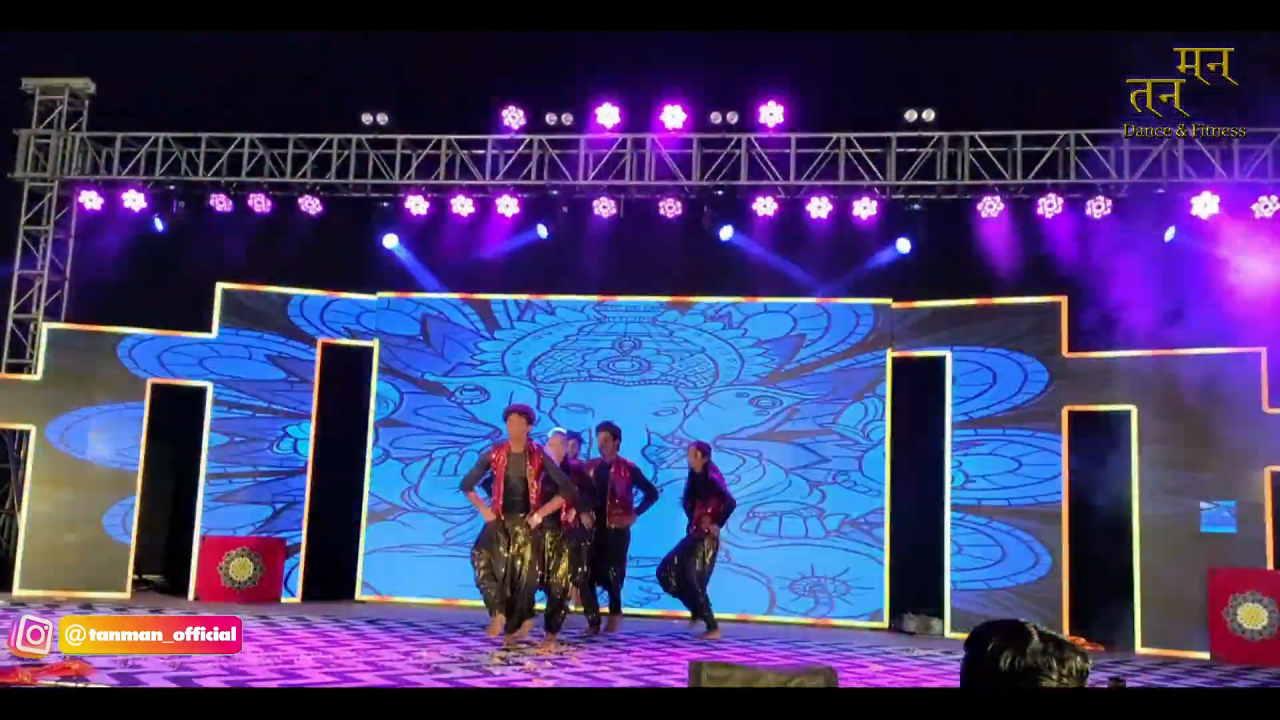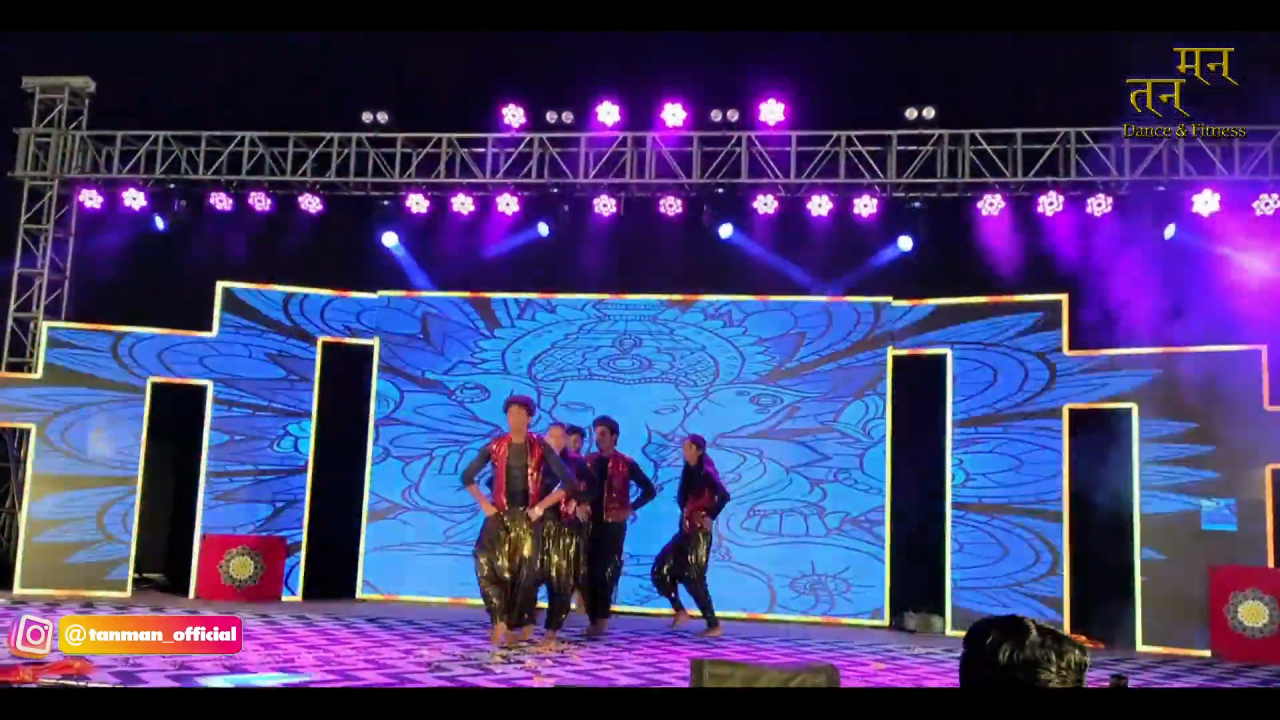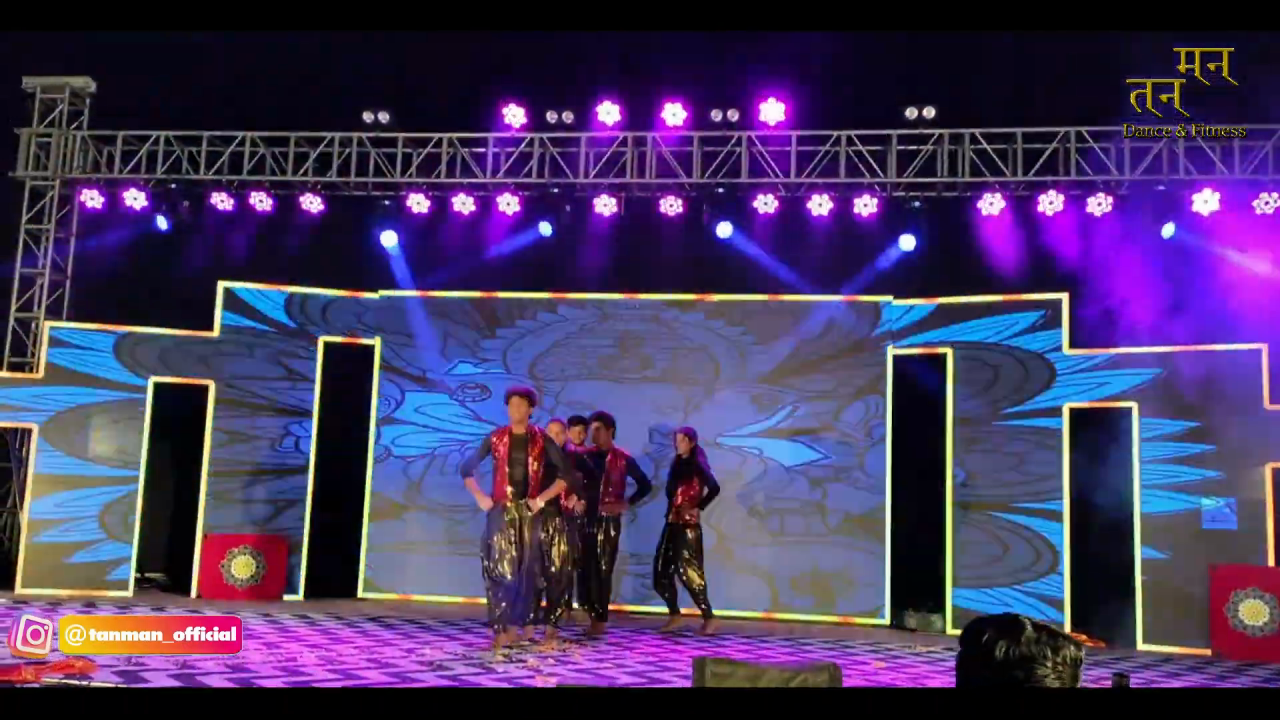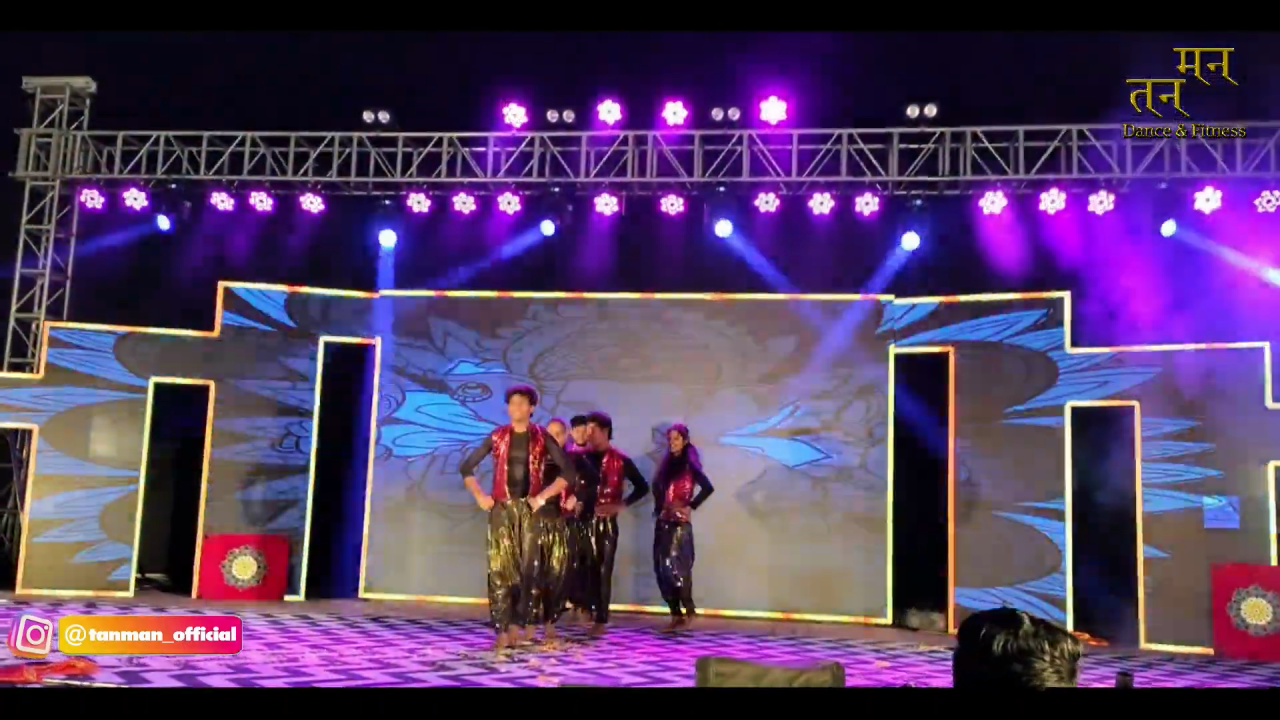
dt=0.1s
person 1, frame 1
left shoulder: (539, 456)
right shoulder: (494, 454)
left elbow: (566, 490)
right elbow: (467, 483)
left wrist: (541, 514)
right wrist: (483, 509)
left hip: (526, 523)
right hip: (499, 520)
left knee: (524, 578)
right knee: (482, 558)
left ankle: (512, 630)
right ankle: (498, 612)
person 1, frame 2
left shoulder: (540, 447)
right shoulder: (495, 446)
left elbow: (568, 481)
right elbow: (468, 476)
left wrist: (541, 506)
right wrist: (484, 503)
left hip: (526, 517)
right hip: (500, 515)
left knee: (525, 573)
right knee: (486, 560)
left ankle: (513, 627)
right ankle: (499, 619)
person 1, frame 3
left shoulder: (541, 439)
right shoulder: (496, 438)
left elbow: (566, 473)
right elbow: (467, 469)
left wrist: (542, 498)
right wrist: (480, 497)
left hip: (528, 510)
right hip: (501, 509)
left knee: (526, 568)
right knee: (497, 567)
left ankle: (515, 624)
right ankle: (500, 630)
person 1, frame 4
left shoulder: (542, 438)
right shoulder: (497, 437)
left elbow: (569, 472)
right elbow: (467, 467)
left wrist: (542, 497)
right wrist: (480, 496)
left hip: (528, 508)
right hip: (501, 507)
left knee: (525, 567)
right knee: (499, 567)
left ankle: (516, 623)
right ankle: (502, 629)
person 2, frame 1
left shoulder: (574, 470)
left elbow: (591, 494)
left wrist: (575, 510)
left hip: (564, 533)
right hip: (539, 531)
left knee: (559, 583)
right knee: (538, 579)
left ankle: (551, 632)
person 2, frame 2
left shoulder: (574, 462)
left elbow: (592, 485)
left wrist: (577, 501)
left hip: (565, 525)
right hip: (540, 523)
left knee: (561, 577)
right knee: (539, 574)
left ankle: (552, 629)
person 2, frame 3
left shoulder: (573, 457)
left wrist: (576, 496)
left hip: (563, 520)
left knee: (559, 573)
left ankle: (551, 623)
right ankle: (531, 623)
person 2, frame 4
left shoulder: (572, 458)
left wrist: (575, 497)
left hip: (561, 521)
right hip: (537, 519)
left knee: (557, 572)
right knee: (533, 571)
left ankle: (550, 622)
person 3, frame 1
left shoulder: (628, 469)
right shoulder: (591, 467)
left elbow: (652, 494)
left wrist: (632, 515)
left hip: (617, 530)
right hip: (595, 529)
left knee: (611, 574)
right knee: (589, 575)
left ankle: (615, 611)
right ankle: (593, 623)
person 3, frame 2
left shoulder: (626, 464)
right shoulder: (588, 462)
left elbow: (649, 490)
left wrist: (629, 510)
left hip: (614, 525)
right hip: (591, 524)
left knee: (606, 572)
right knee: (588, 572)
left ankle: (602, 616)
right ankle: (594, 621)
person 3, frame 3
left shoulder: (623, 459)
right shoulder: (586, 456)
left elbow: (645, 485)
left wrist: (625, 504)
left hip: (609, 520)
right hip: (587, 517)
left knee: (603, 569)
right knee: (586, 567)
left ankle: (601, 620)
right ankle: (593, 613)
person 3, frame 4
left shoulder: (620, 460)
right shoulder: (583, 456)
left elbow: (642, 486)
left wrist: (621, 505)
left hip: (605, 520)
right hip: (584, 518)
left knee: (602, 571)
right knee: (583, 567)
left ankle: (601, 621)
right ankle: (590, 609)
person 4, frame 1
left shoulder: (712, 480)
right shoulder: (694, 479)
left elbow: (730, 503)
left wrist: (717, 524)
right wrist: (693, 524)
left hip: (707, 537)
right hip: (693, 536)
left knee: (694, 582)
right knee: (667, 571)
left ankle: (712, 628)
right ankle: (698, 611)
person 4, frame 2
left shoulder: (707, 473)
right shoulder: (688, 472)
left elbow: (724, 496)
left wrist: (709, 517)
right wrist: (686, 518)
left hip: (700, 532)
right hip: (686, 531)
left knee: (694, 580)
right knee: (660, 571)
left ankle: (713, 625)
right ankle: (680, 611)
person 4, frame 3
left shoulder: (698, 465)
right shoulder: (677, 464)
left elbow: (714, 488)
left wrist: (698, 507)
right wrist: (671, 509)
left hip: (688, 524)
right hip: (672, 523)
left knee: (690, 571)
right knee: (662, 570)
left ankle: (708, 617)
right ankle: (674, 615)
person 4, frame 4
left shoulder: (690, 464)
right shoulder: (668, 462)
left elbow: (708, 488)
right elbow: (657, 485)
left wrist: (690, 507)
right wrist: (659, 506)
left hip: (680, 522)
right hip: (663, 520)
left knee: (675, 568)
right knee: (662, 570)
left ankle: (689, 613)
right ankle: (677, 615)
